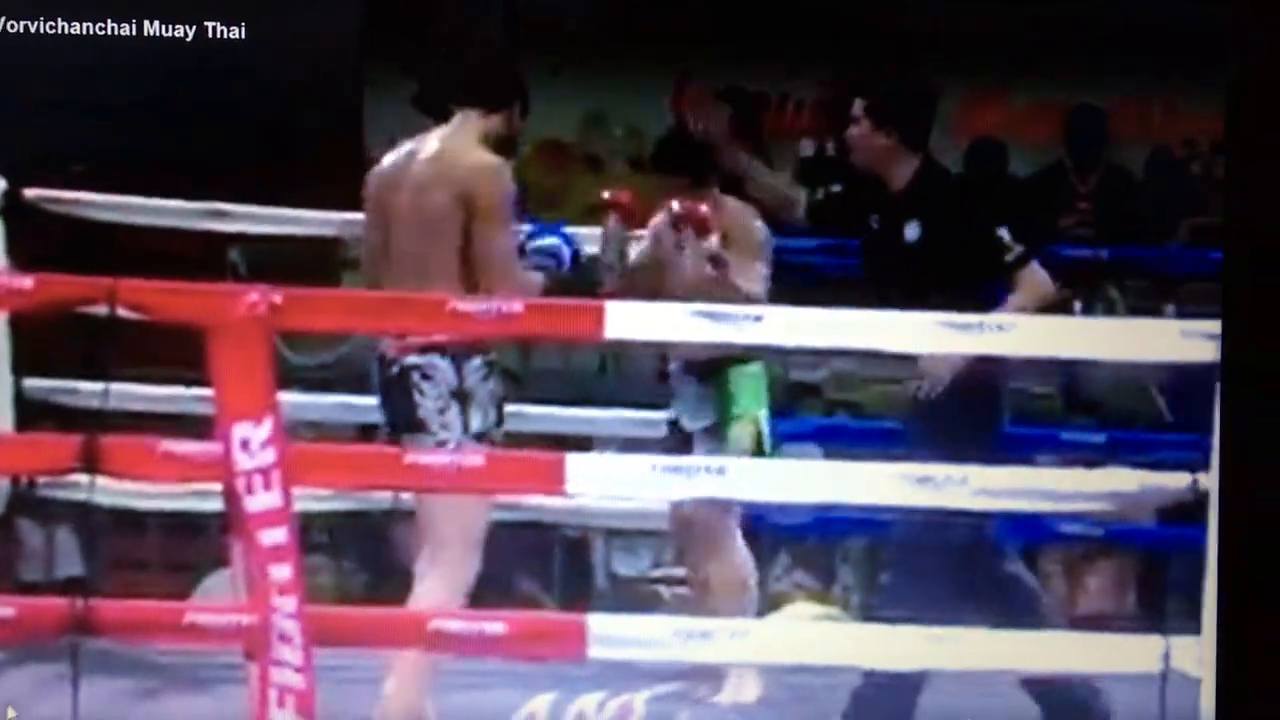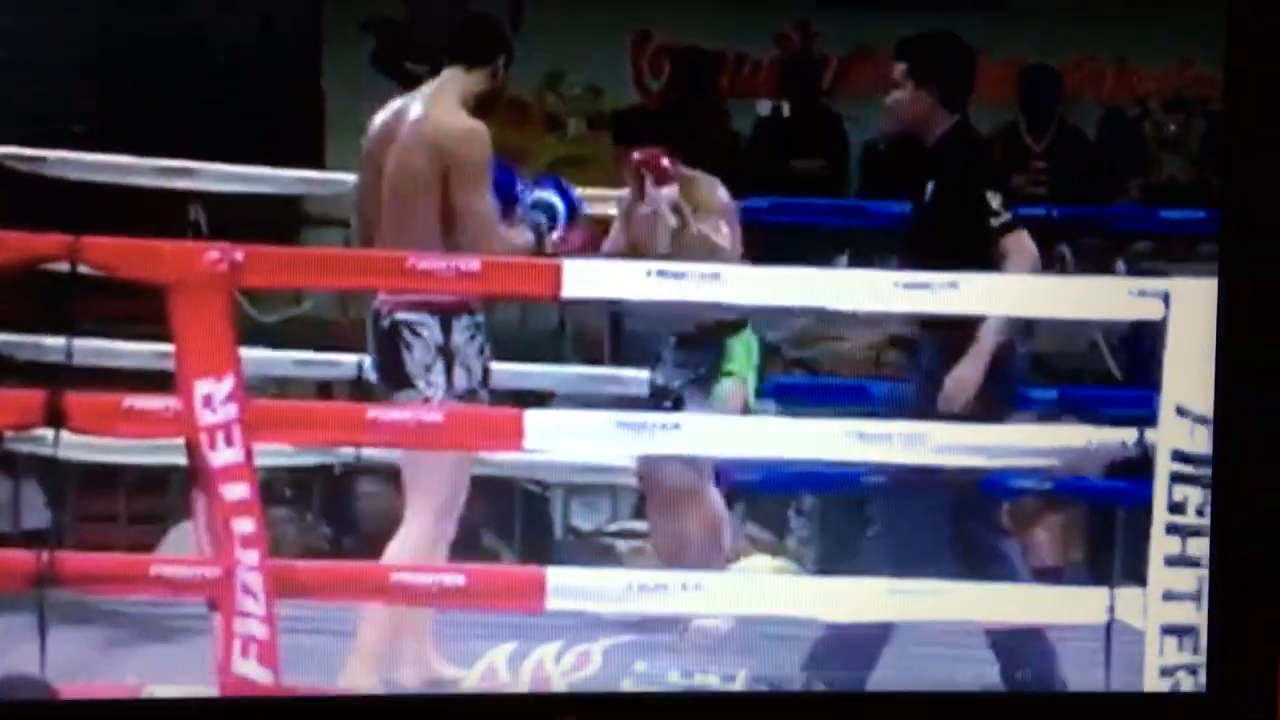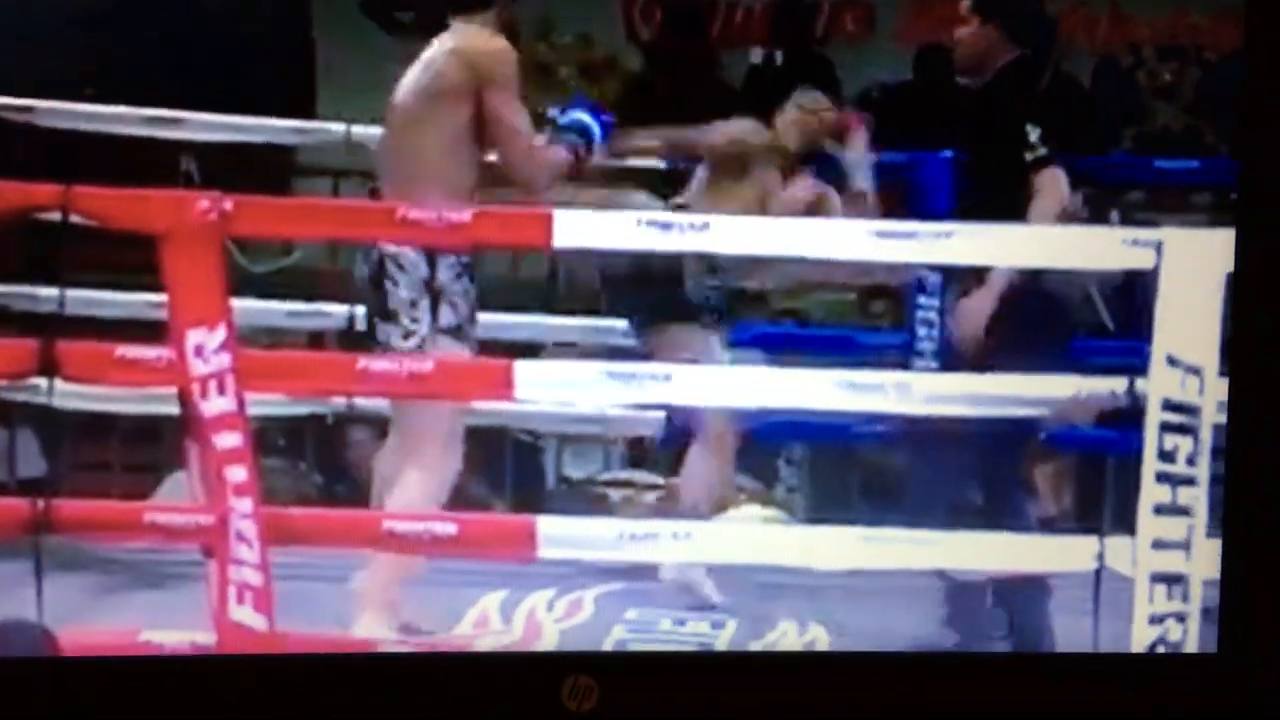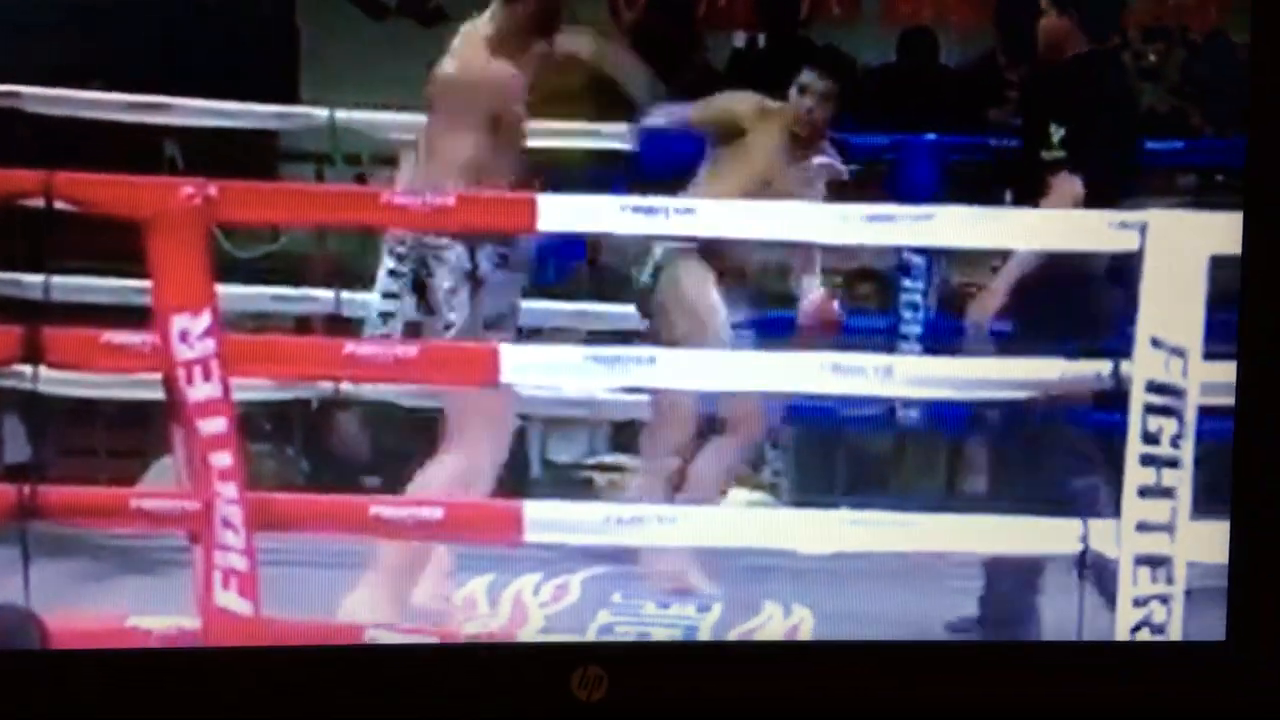
dt=0.4s
person 1, frame 1
left shoulder: (389, 167)
right shoulder: (483, 171)
right elbow: (502, 296)
right wrist: (546, 263)
left hip: (397, 362)
right hip: (449, 367)
left knee: (443, 546)
right knee: (453, 563)
person 1, frame 2
left shoulder: (385, 120)
right shoulder: (462, 132)
right elbow: (485, 253)
right wrist: (538, 226)
left hip: (395, 317)
right hip: (439, 325)
left knee: (437, 500)
right knee: (428, 516)
left ankle: (419, 654)
right ankle: (361, 675)
person 1, frame 3
left shoulder: (429, 65)
right shoulder: (485, 53)
right elbow: (528, 170)
right wrist: (577, 145)
left hip: (389, 261)
right hip: (423, 267)
left knee: (409, 440)
right knee: (434, 462)
left ankle: (376, 598)
right ankle: (366, 615)
person 1, frame 4
right shoulder: (471, 72)
right elbow: (441, 184)
left hip: (491, 253)
right hip: (464, 259)
left knee: (493, 424)
right knee: (473, 449)
left ankle: (428, 569)
right ankle: (375, 595)
person 2, frame 1
left shoulder: (948, 202)
right shoulder: (880, 205)
left elbow: (1037, 286)
right elbow: (795, 205)
left wrist: (964, 350)
right wrist: (728, 150)
left hip: (961, 405)
right hip: (937, 405)
left knee: (916, 560)
right knee: (976, 556)
person 2, frame 2
left shoulder: (965, 164)
right shoulder: (947, 163)
left elbow: (1022, 257)
left wrist: (974, 358)
left hip: (968, 368)
right hip: (956, 363)
left knee: (903, 522)
right knee: (971, 525)
left ankle: (833, 674)
right ankle: (1033, 674)
person 2, frame 3
left shoulder: (1013, 97)
right shoulder: (1006, 95)
left elbow: (1053, 194)
left wrist: (989, 289)
left hip: (1011, 309)
right hip: (1017, 306)
left knee: (949, 456)
right knee: (997, 468)
right ankle: (1025, 631)
person 2, frame 4
left shoulder: (1069, 88)
right shoulder: (1110, 85)
left elbow: (1063, 200)
left wrist: (997, 287)
left hip: (1065, 291)
right hip: (1085, 288)
left knee: (1058, 456)
right knee: (1023, 448)
right ankle: (1006, 609)
person 3, frame 1
left shoulder: (743, 226)
right shoulder: (659, 223)
left elbow: (753, 307)
right elbow: (625, 295)
left wrist: (714, 256)
right wrist: (611, 248)
left hip: (730, 380)
right hip: (684, 378)
left knee: (714, 518)
right knee: (684, 518)
left ankle: (742, 670)
person 3, frame 2
left shoulder: (706, 192)
right shoulder: (634, 203)
left elbow: (721, 261)
left wrist: (675, 215)
left hip: (720, 346)
right hip: (679, 348)
left knee: (687, 470)
right knee: (654, 475)
person 3, frame 3
left shoulder: (813, 192)
right shoulder: (750, 142)
right elbow: (690, 141)
right wrist: (620, 144)
left hip: (691, 294)
right hip: (661, 265)
left knee: (720, 428)
left ankle: (683, 557)
person 3, frame 4
left shoulder: (820, 166)
right shoulder: (750, 113)
left elbow: (802, 248)
right elbow: (678, 118)
left wrist: (812, 289)
right wrist: (655, 124)
left hip: (725, 286)
right hip: (684, 261)
left knee: (748, 422)
left ankle: (674, 552)
